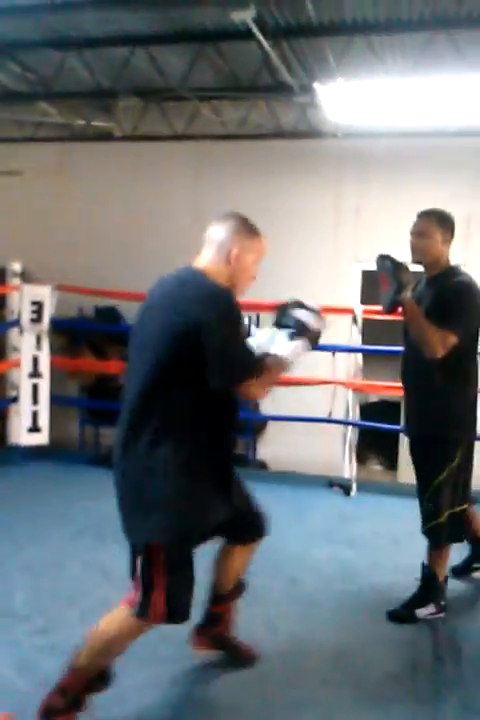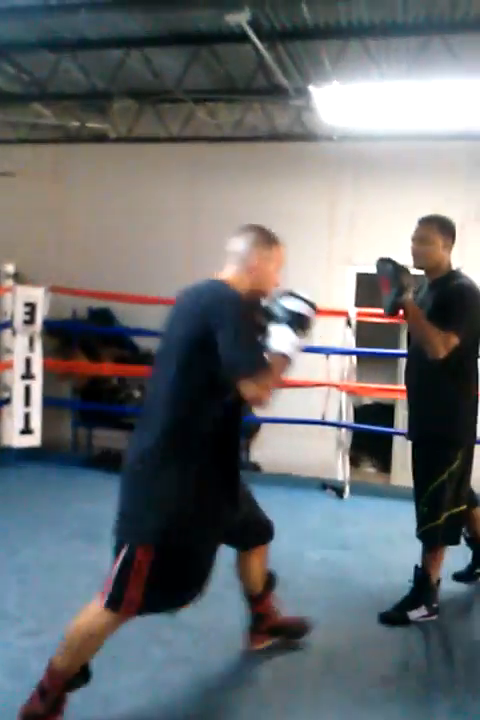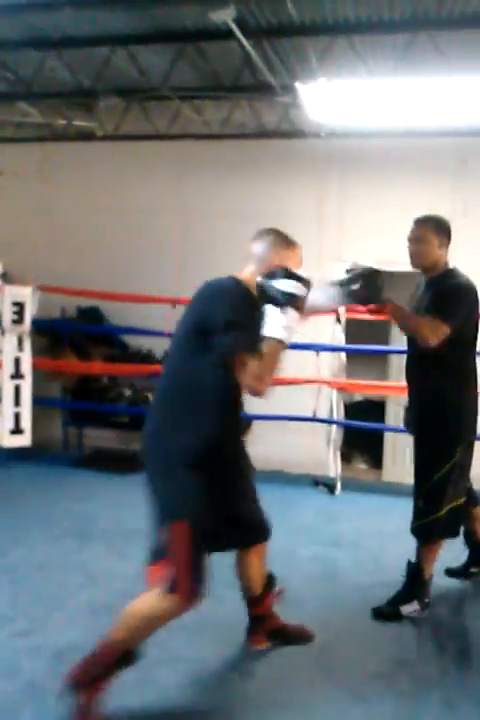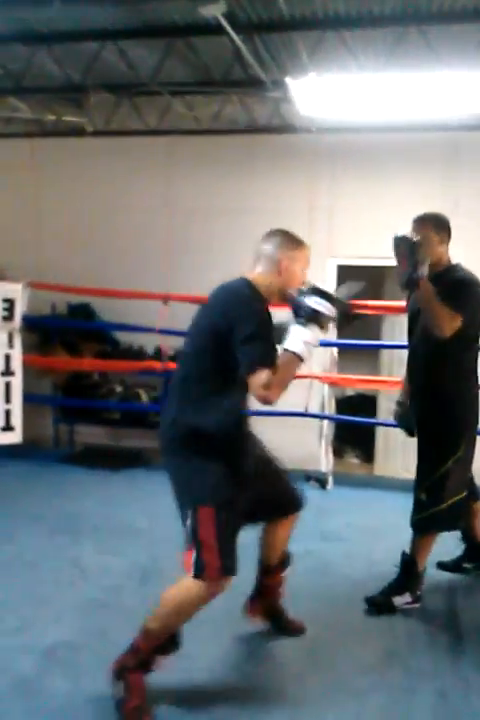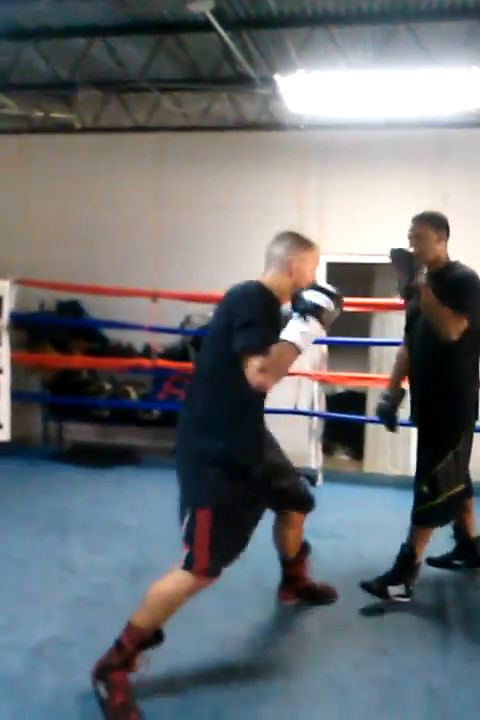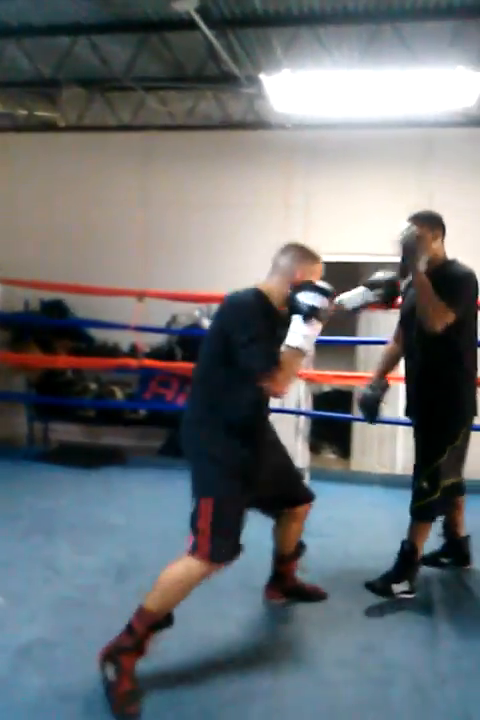
dt=0.1s
person 1, frame 1
left shoulder: (176, 288)
right shoulder: (212, 299)
right elbow: (249, 387)
left wrist: (261, 347)
right wrist: (290, 345)
left hip: (192, 454)
right hip: (161, 463)
left knee: (245, 528)
right knee: (153, 604)
left ankle: (215, 628)
person 1, frame 2
left shoulder: (206, 297)
right shoulder: (229, 302)
right elbow: (255, 390)
left wrist: (275, 336)
right wrist: (286, 340)
left hip: (209, 460)
right hip: (168, 464)
left knee: (254, 536)
right knee: (123, 598)
left ankle: (264, 623)
person 1, frame 3
left shoulder: (244, 300)
right shoulder: (225, 297)
left elbow: (298, 303)
right elbow: (254, 381)
left wrist: (342, 291)
right wrist: (279, 319)
left hip: (214, 447)
right hip: (184, 456)
left knee: (252, 537)
right knee: (177, 590)
left ankle: (262, 624)
right ankle: (91, 675)
person 1, frame 4
left shoulder: (245, 299)
right shoulder: (241, 304)
right elbow: (266, 387)
right wrist: (306, 334)
left hip: (227, 435)
right hip: (200, 448)
left knee: (283, 505)
right knee: (212, 573)
left ankle: (265, 601)
right ankle: (131, 665)
person 1, frame 5
left shoulder: (263, 301)
right shoulder: (251, 300)
left elbow: (270, 347)
right elbow: (260, 375)
left wrist: (310, 316)
right wrist: (306, 326)
left hip: (245, 435)
right hip: (212, 446)
left knee: (294, 502)
right knee: (201, 568)
left ankle: (294, 583)
right ankle: (113, 666)
person 1, frame 6
left shoulder: (269, 309)
right shoulder: (247, 310)
right elbow: (276, 383)
right wrist: (305, 326)
left hip: (252, 434)
right hip: (218, 441)
left knee: (295, 501)
right knee: (209, 555)
left ankle: (282, 581)
right ankle: (120, 653)
person 2, frame 1
right shoulder: (421, 284)
left elbow: (436, 348)
left wrist: (406, 301)
right hip: (425, 410)
left knee: (441, 499)
left ankle: (433, 591)
person 2, frame 2
right shoulder: (427, 290)
left elbow: (438, 349)
left wrist: (404, 302)
right hip: (429, 411)
left knee: (435, 501)
left ankle: (425, 594)
person 2, frame 3
right shoulder: (427, 288)
left elbow: (429, 337)
left wrist: (388, 303)
right wrist: (413, 404)
right hip: (431, 408)
left knee: (434, 496)
left ankle: (417, 589)
person 2, frame 4
right shoulder: (425, 284)
left elbow: (443, 328)
left wrist: (420, 278)
right wrist: (407, 395)
right hip: (430, 402)
left knee: (434, 488)
left ankle: (409, 582)
person 2, frame 5
right shoulder: (422, 285)
right elbow: (410, 344)
left wrist: (419, 287)
right wrist: (391, 389)
right hip: (429, 397)
left knee: (434, 481)
left ankle: (405, 573)
person 2, frame 6
right shoulder: (415, 285)
left elbow: (435, 322)
right elbow: (401, 338)
left wrist: (418, 271)
right wrist: (378, 380)
right hip: (425, 395)
left knee: (431, 478)
right knee: (445, 473)
left ankle: (406, 570)
